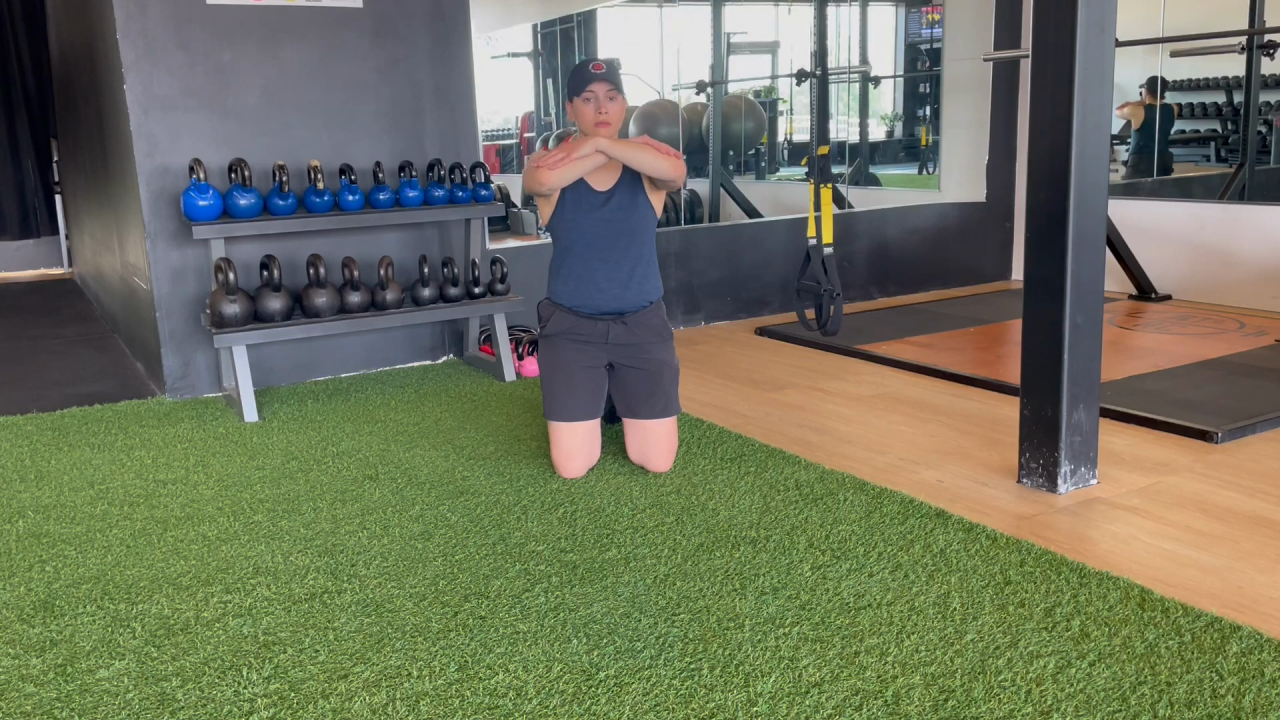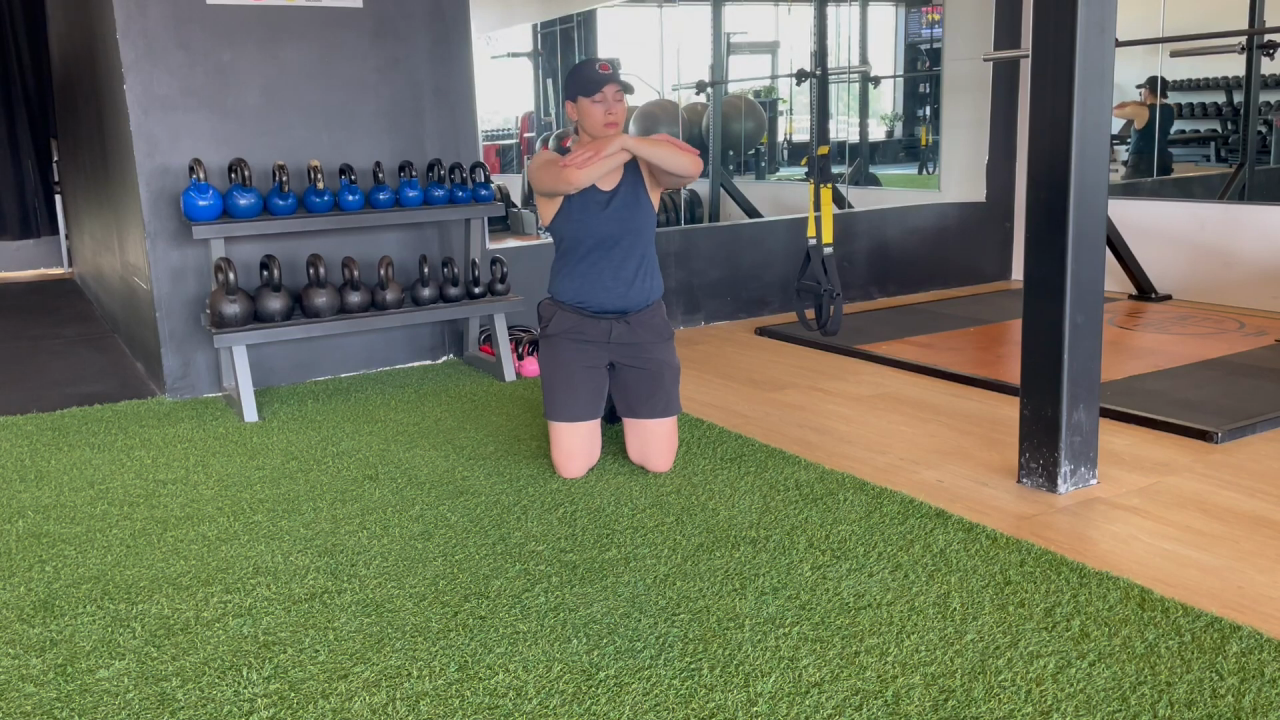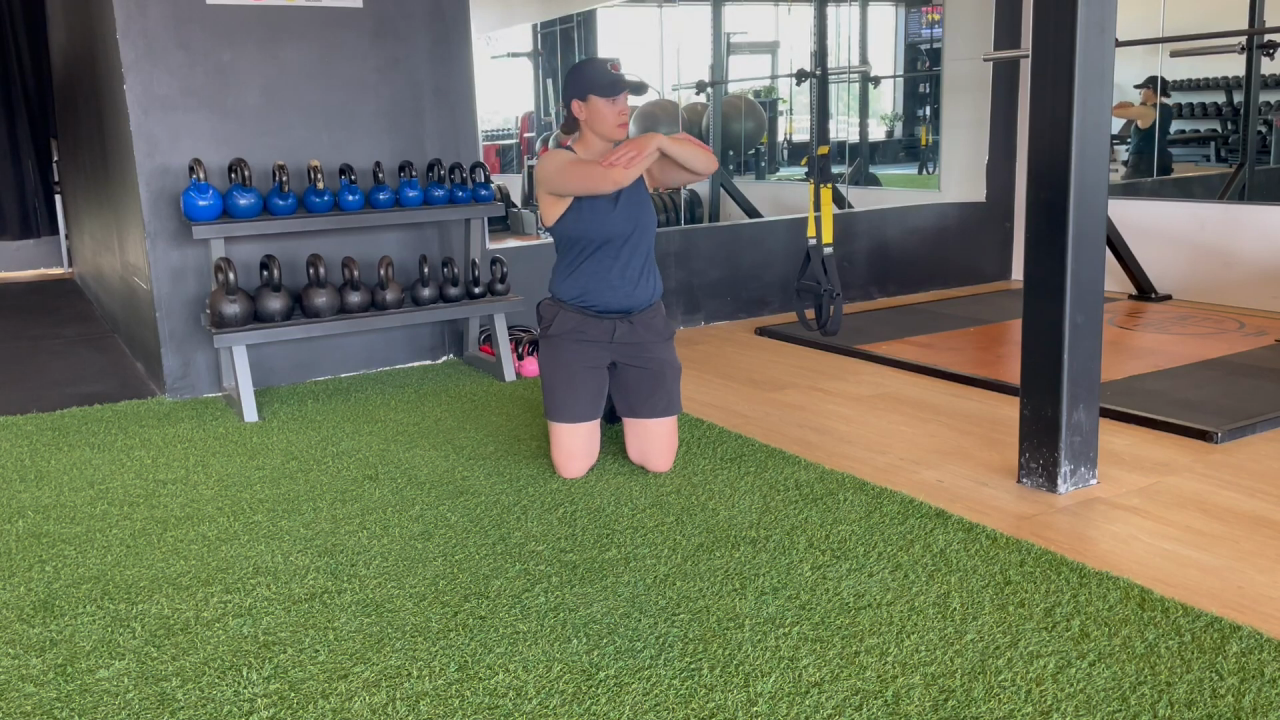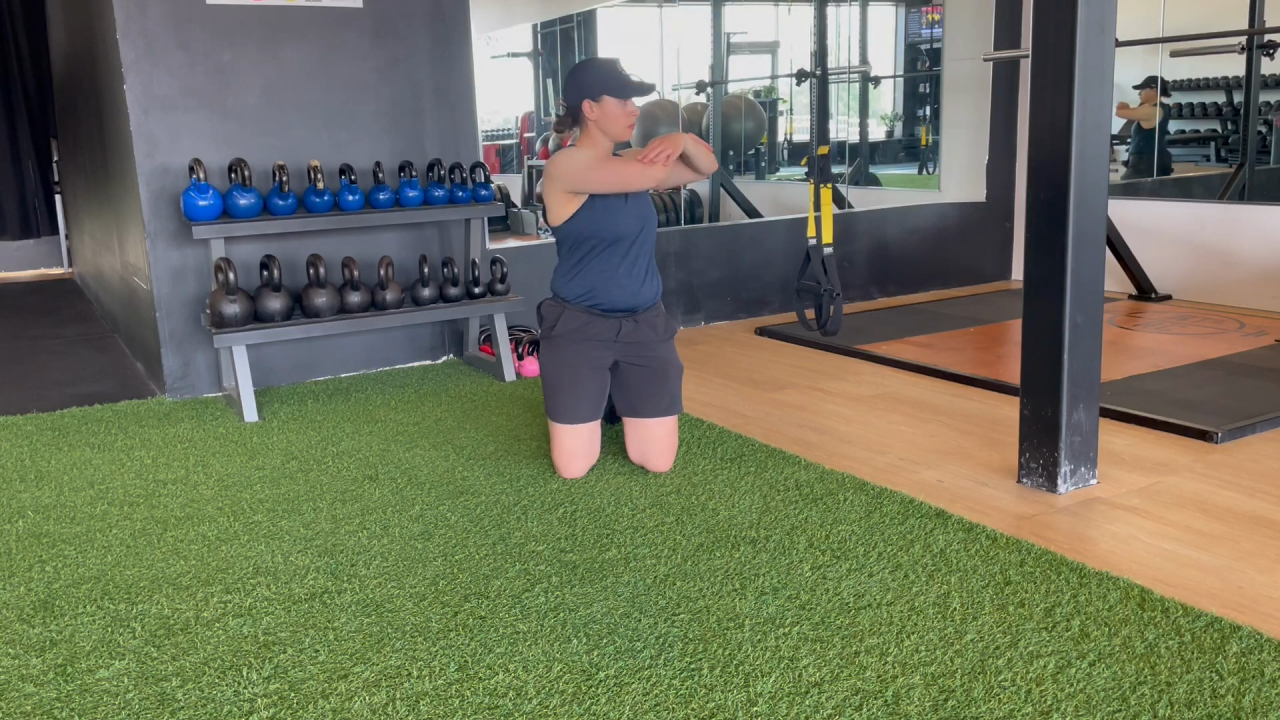
dt=0.2s
person 1, frame 1
left shoulder: (648, 168)
right shoulder: (552, 162)
left elbow: (674, 170)
right elbow: (543, 179)
left wrist: (600, 143)
right wrist: (627, 147)
left hip: (642, 326)
right hip: (571, 329)
left knee: (657, 463)
right knee: (572, 468)
left ankle: (619, 397)
right ankle: (593, 403)
person 1, frame 2
left shoulder: (646, 167)
right shoulder: (551, 164)
left elbow: (691, 166)
right elbow: (572, 178)
left wrist: (625, 142)
right wrist: (639, 144)
left hip: (644, 326)
right hip: (573, 328)
left knee: (657, 463)
right knee: (572, 468)
left ankle: (621, 399)
right ankle: (596, 400)
person 1, frame 3
left shoulder: (643, 167)
right shoulder: (555, 166)
left elbow: (706, 164)
right elbow: (609, 177)
left wrist: (660, 141)
right wrist: (651, 144)
left hip: (644, 325)
right hip: (575, 328)
left knee: (658, 464)
right knee: (572, 469)
left ankle: (620, 397)
right ankle: (593, 402)
person 1, frame 4
left shoulder: (632, 161)
right shoulder: (565, 165)
left elbow: (706, 167)
right elbow: (645, 175)
left wrist: (682, 140)
right wrist: (670, 145)
left hip: (645, 325)
right hip: (578, 329)
left knee: (658, 463)
right knee: (573, 468)
left ankle: (620, 397)
right ankle: (595, 399)
